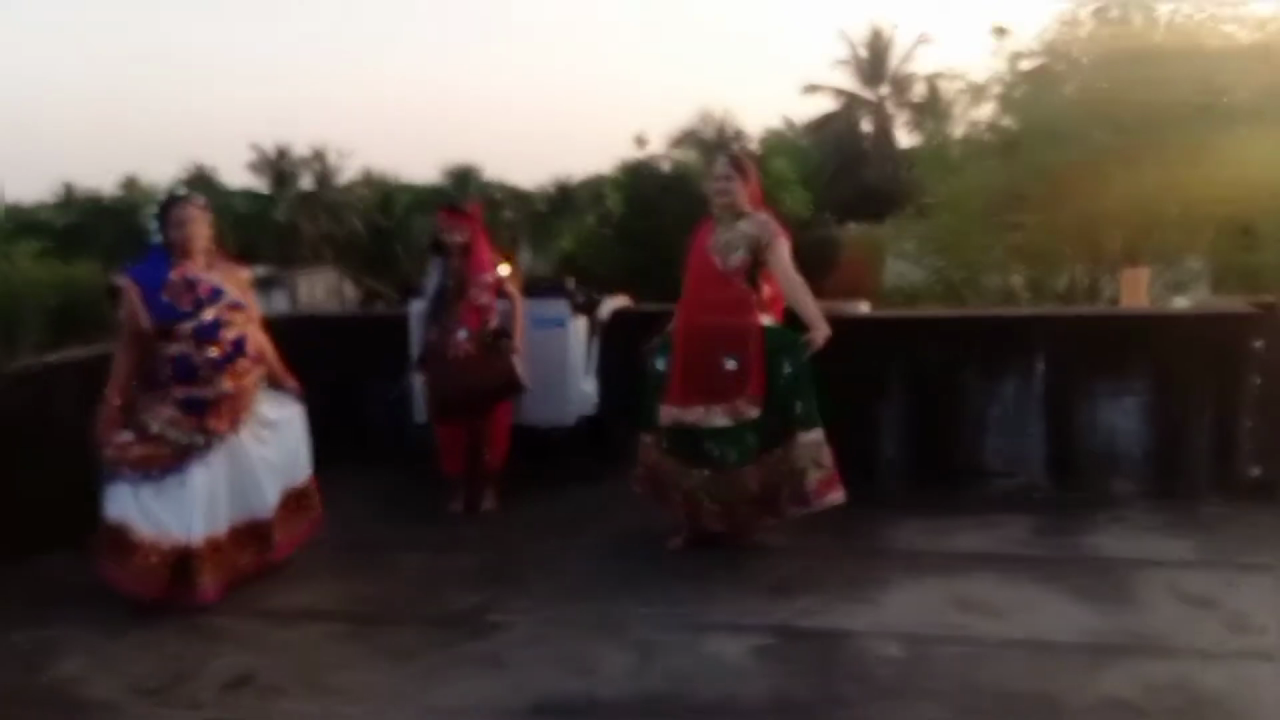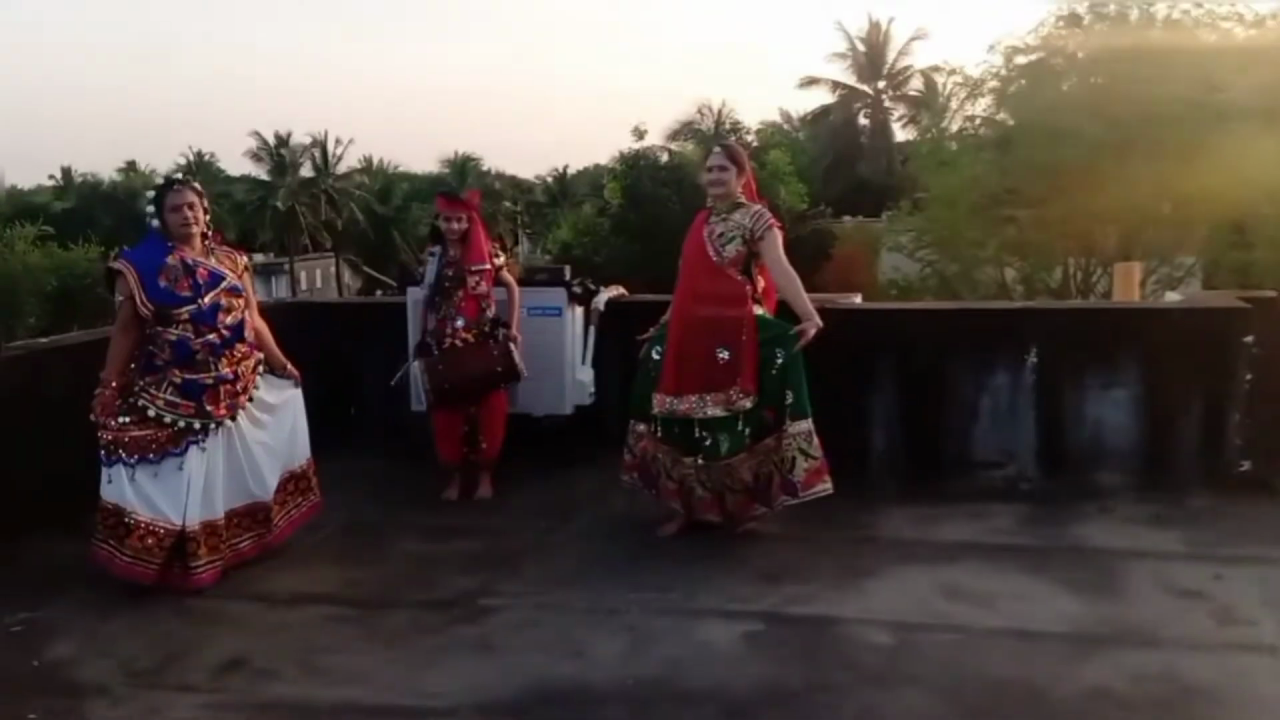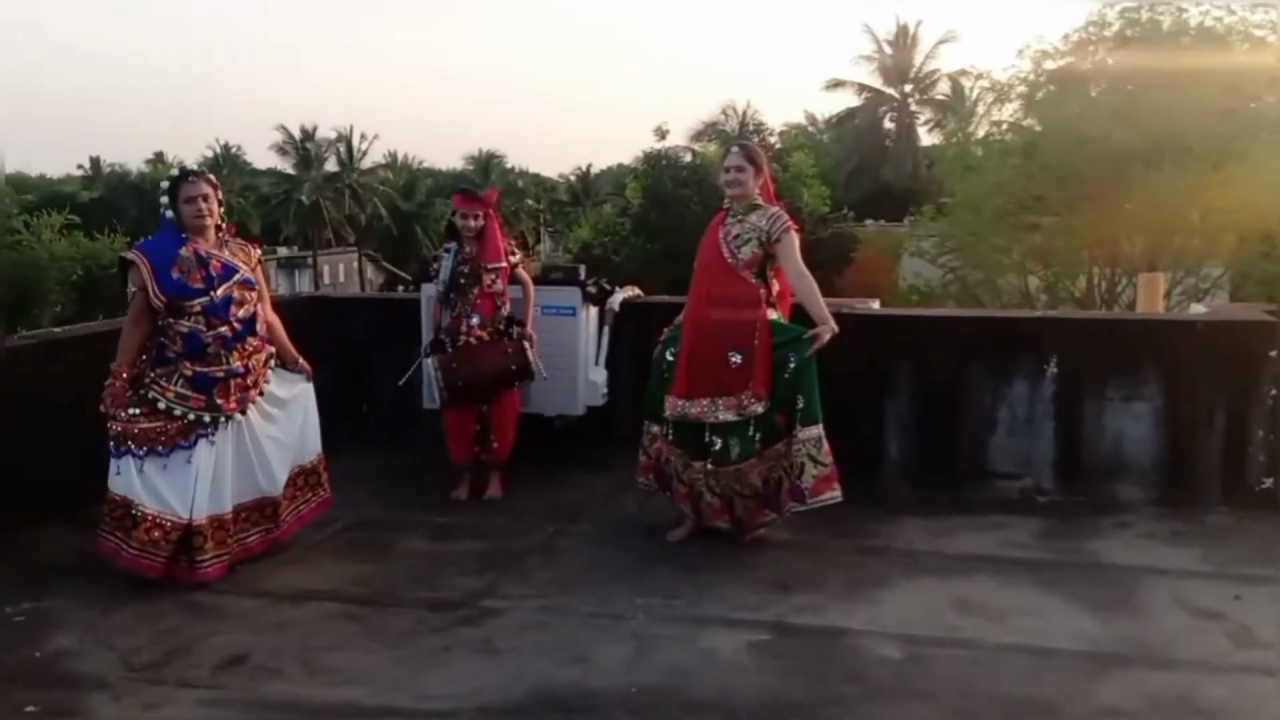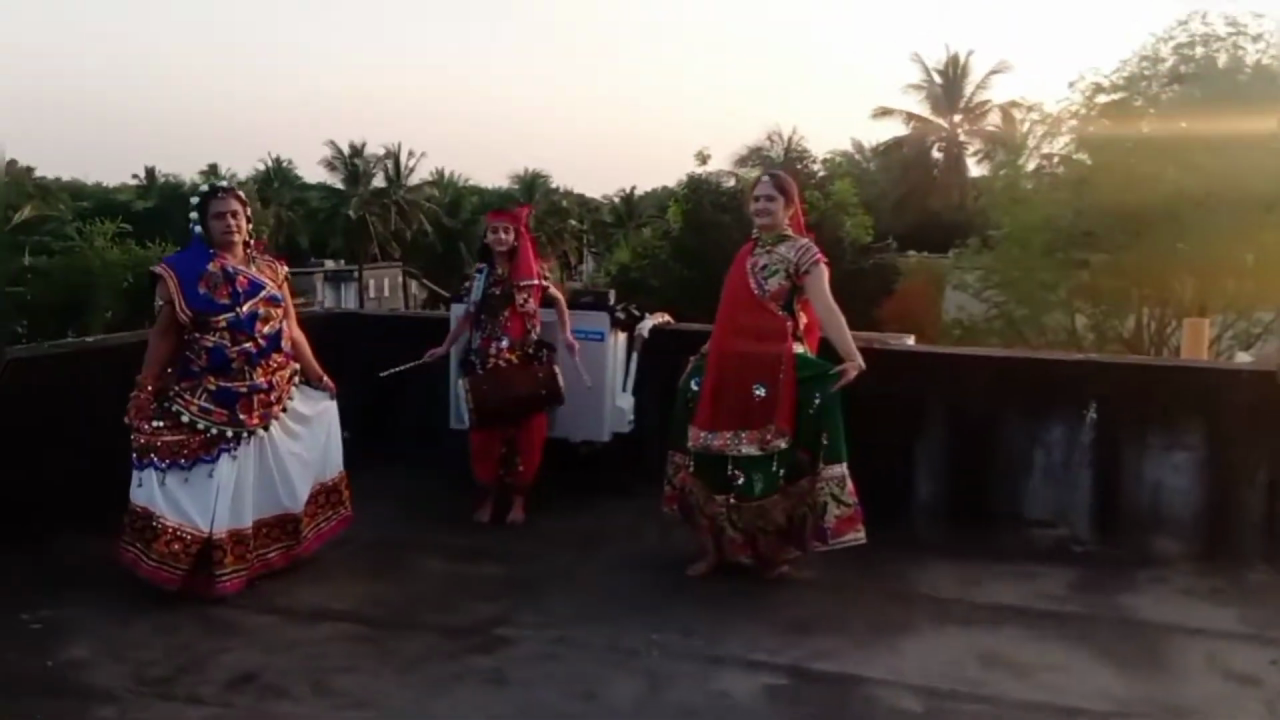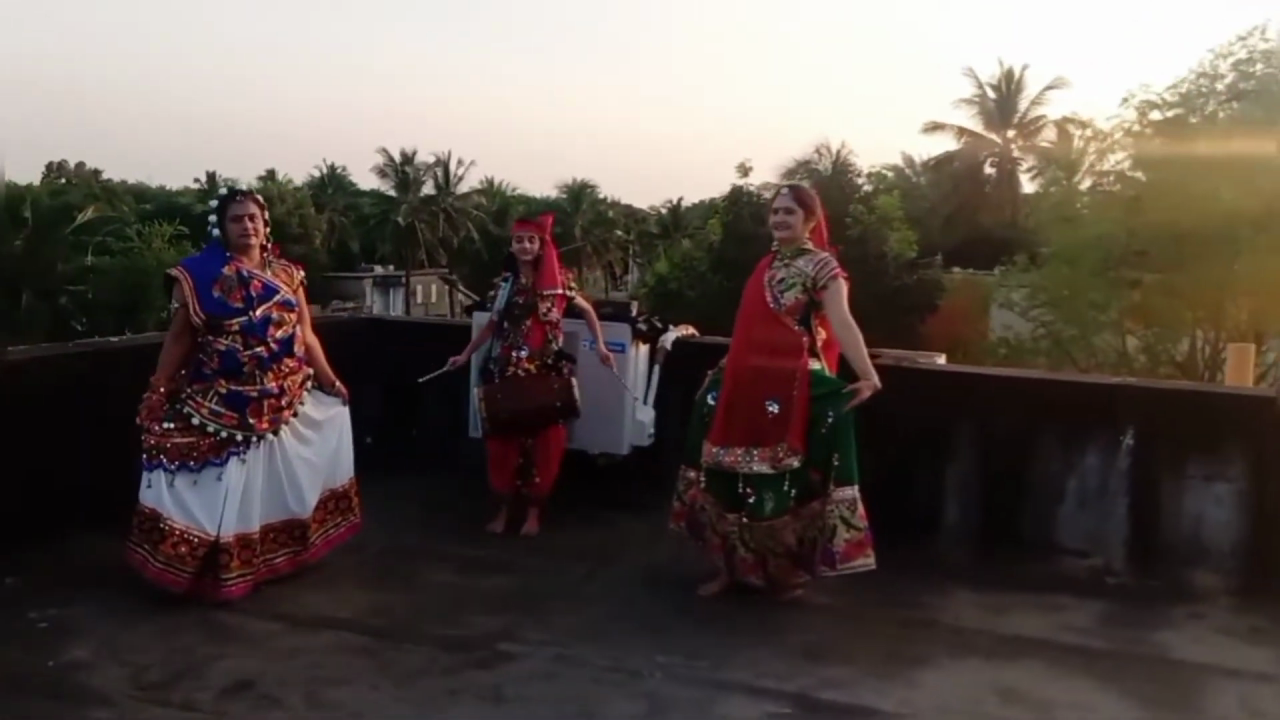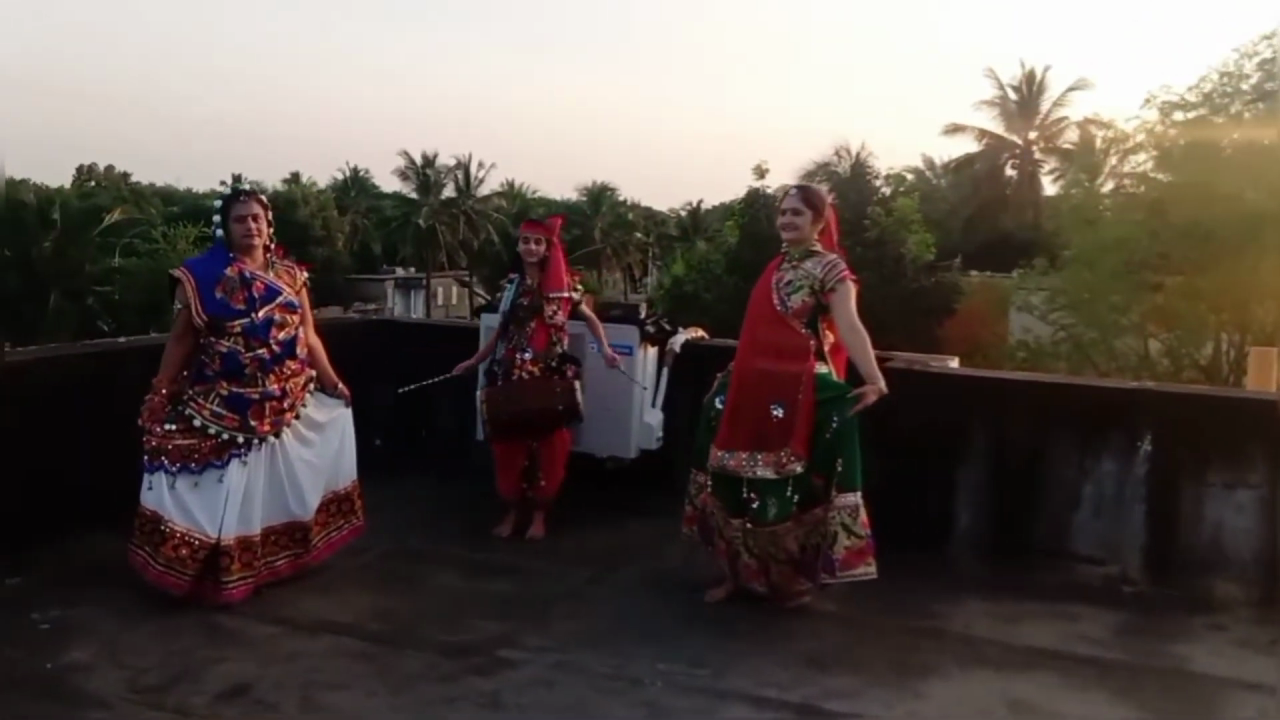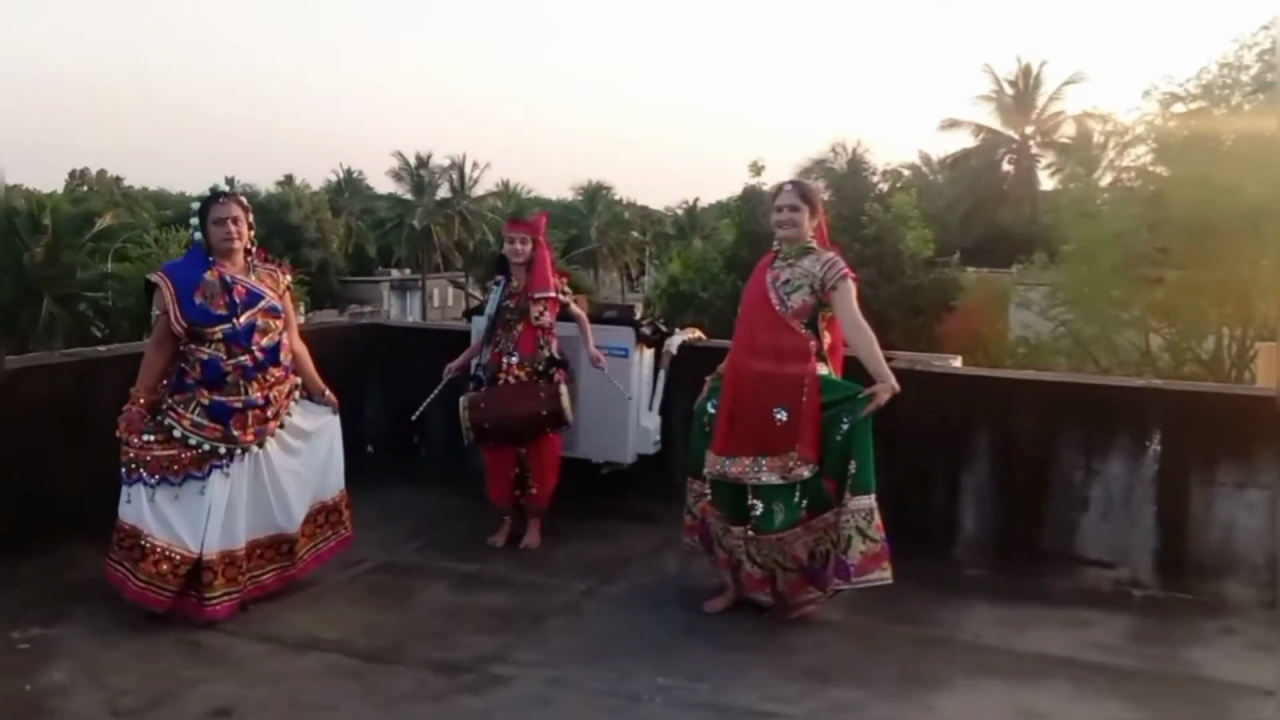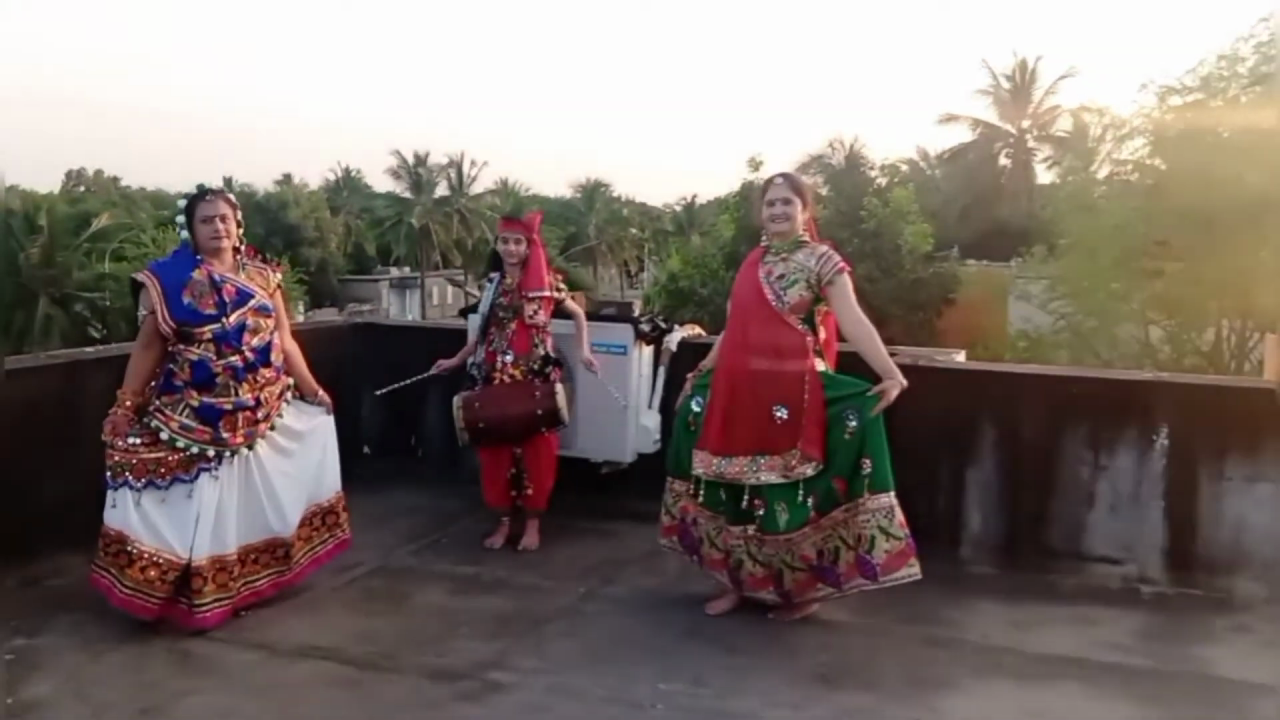
dt=0.4s
person 1, frame 1
left shoulder: (234, 276)
right shoulder: (146, 282)
left elbow: (256, 335)
right elbow: (130, 347)
left wrist: (281, 377)
right wrist: (113, 404)
left hip: (239, 404)
right hip: (177, 410)
left knee: (239, 487)
right knee: (188, 495)
left ankle: (240, 557)
right ankle: (191, 571)
person 1, frame 2
left shoulder: (231, 261)
right shoulder: (143, 266)
left elbow: (253, 320)
right elbow: (126, 330)
left wrist: (281, 364)
right wrist: (108, 390)
left hip: (235, 388)
right hip: (174, 395)
left knee: (235, 471)
right knee: (181, 478)
left ankle: (235, 542)
right ankle: (187, 556)
person 1, frame 3
left shoulder: (244, 253)
right shoulder: (156, 257)
left elbow: (265, 313)
right elbow: (138, 321)
left wrist: (292, 359)
right wrist: (119, 380)
left hip: (245, 382)
right hip: (184, 388)
left knee: (242, 467)
right knee: (191, 471)
left ankle: (241, 537)
right ankle: (194, 550)
person 1, frame 4
left shoulder: (271, 270)
right shoulder: (184, 272)
left elbow: (291, 330)
right elbow: (164, 335)
left wrist: (317, 376)
right wrist: (144, 393)
left hip: (270, 398)
right hip: (207, 402)
left knee: (263, 482)
right knee: (212, 486)
left ankle: (264, 553)
right ankle: (215, 565)
person 1, frame 5
left shoulder: (287, 274)
right shoulder: (200, 275)
left elbow: (305, 334)
right elbow: (179, 337)
left wrist: (329, 381)
right wrist: (157, 394)
left hip: (282, 402)
right hip: (220, 405)
left knee: (274, 485)
right knee: (223, 487)
left ankle: (271, 557)
right ankle: (223, 569)
person 1, frame 6
left shoulder: (290, 275)
right shoulder: (202, 276)
left elbow: (308, 336)
right elbow: (181, 339)
left wrist: (332, 383)
right wrist: (159, 396)
left hip: (284, 404)
right hip: (222, 407)
left knee: (276, 486)
right knee: (224, 489)
left ankle: (272, 562)
right ankle: (223, 572)
person 1, frame 7
left shoulder: (273, 278)
right shoulder: (181, 280)
left elbow: (292, 341)
right elbow: (161, 346)
left wrist: (318, 389)
right wrist: (138, 406)
left hip: (269, 412)
right hip: (204, 416)
left knee: (260, 498)
right knee: (208, 501)
left ankle: (255, 577)
right ankle: (205, 589)
person 1, frame 8
left shoulder: (262, 277)
right shoulder: (167, 279)
left elbow: (283, 341)
right elbow: (148, 347)
left wrist: (312, 390)
right wrist: (125, 408)
left hip: (259, 414)
right hip: (192, 419)
left knee: (250, 504)
right knee: (195, 507)
left ankle: (243, 586)
right ankle: (190, 598)
person 2, frame 1
left shoulder: (761, 226)
right shoulder: (705, 230)
left elbow: (786, 277)
left wrist: (816, 324)
right wrist: (673, 333)
left hip: (742, 342)
right hip: (698, 343)
left knee: (742, 430)
right knee: (691, 432)
left ankle: (747, 516)
right ankle: (694, 517)
person 2, frame 2
left shoulder: (756, 217)
right shoulder: (701, 220)
left elbow: (779, 269)
left wrist: (809, 316)
right wrist: (667, 324)
left hip: (736, 333)
right hip: (691, 334)
left knee: (735, 421)
right knee: (685, 422)
left ankle: (740, 504)
right ankle: (686, 505)
person 2, frame 3
left shoulder: (773, 219)
right shoulder: (718, 221)
left elbow: (796, 272)
left wrist: (825, 321)
right wrist: (681, 325)
left hip: (750, 336)
right hip: (705, 336)
left knee: (748, 425)
right knee: (696, 426)
left ankle: (751, 512)
right ankle: (697, 510)
person 2, frame 4
left shoulder: (802, 251)
right shoulder: (747, 251)
left elbow: (824, 307)
left wrist: (852, 358)
right wrist: (707, 355)
left hip: (776, 370)
right hip: (730, 368)
left knee: (772, 462)
right knee: (719, 459)
left ankle: (774, 549)
right ankle: (719, 545)
person 2, frame 5
left shoulder: (821, 265)
right shoulder: (766, 264)
left elbow: (841, 322)
left wrist: (868, 376)
right wrist: (725, 370)
left hip: (794, 386)
right hip: (747, 384)
left knee: (787, 479)
right knee: (734, 476)
left ankle: (789, 571)
right ankle: (733, 565)
person 2, frame 6
left shoulder: (830, 268)
right shoulder: (775, 267)
left elbow: (849, 327)
left wrist: (874, 379)
right wrist: (732, 375)
left hip: (800, 391)
right hip: (755, 388)
left knee: (792, 483)
right knee: (743, 479)
left ankle: (795, 577)
right ankle: (741, 571)
person 2, frame 7
left shoulder: (827, 266)
right shoulder: (765, 266)
left elbow: (853, 325)
left wrist: (884, 377)
right wrist: (719, 376)
left hip: (798, 393)
right hip: (749, 391)
left knee: (793, 486)
right knee: (739, 486)
left ankle: (798, 587)
right ankle: (740, 579)
person 2, frame 8
left shoulder: (821, 260)
right shoulder: (752, 262)
left elbow: (853, 322)
left wrist: (890, 373)
right wrist: (702, 374)
left hip: (793, 390)
right hip: (740, 390)
left knee: (793, 486)
right knee: (736, 485)
left ankle: (801, 588)
right ankle: (740, 580)
person 3, frame 1
left shoulder: (488, 264)
right shoulder: (436, 268)
left elbow: (514, 299)
right elbow: (431, 312)
left wrist: (514, 339)
right wrist: (426, 353)
left hip: (484, 354)
right hip: (447, 356)
left knee: (489, 421)
right knee: (451, 421)
left ankle: (488, 488)
right ankle: (457, 488)
person 3, frame 2
left shoulder: (485, 252)
right shoulder: (433, 256)
left elbow: (511, 286)
right elbow: (428, 302)
left wrist: (512, 328)
right wrist: (423, 341)
right hip: (444, 345)
left knee: (486, 408)
right knee: (448, 410)
left ankle: (485, 475)
right ankle: (454, 476)
person 3, frame 3
left shoulder: (501, 250)
right shoulder: (448, 253)
left elbow: (526, 283)
right elbow: (441, 298)
left wrist: (527, 325)
right wrist: (435, 337)
left hip: (496, 340)
right hip: (458, 342)
left knee: (498, 408)
right knee: (460, 408)
left ankle: (495, 476)
right ankle: (464, 476)
person 3, frame 4
left shoulder: (532, 271)
right shoulder: (480, 274)
left elbow: (557, 299)
right elbow: (470, 316)
left wrist: (566, 335)
right wrist: (445, 347)
left hip: (525, 363)
right hip: (486, 362)
left knee: (524, 430)
right knee: (486, 429)
left ankle: (518, 500)
right ankle: (488, 498)
person 3, frame 5
left shoulder: (557, 281)
right shoulder: (504, 283)
left elbow: (587, 311)
right elbow: (492, 325)
left wrist: (600, 346)
right wrist: (465, 355)
left hip: (546, 372)
right hip: (507, 371)
left knee: (543, 441)
right knee: (504, 440)
left ankle: (534, 511)
right ankle: (504, 508)
person 3, frame 6
left shoulder: (563, 284)
right shoulder: (511, 284)
left elbow: (589, 318)
right elbow: (503, 330)
left wrist: (606, 350)
right wrist: (475, 360)
left hip: (550, 374)
right hip: (511, 372)
left knee: (548, 443)
right knee: (509, 442)
left ankle: (539, 514)
right ankle: (511, 511)
person 3, frame 7
left shoulder: (551, 284)
right shoulder: (498, 286)
left elbow: (579, 316)
left wrist: (590, 350)
right wrist: (462, 361)
left hip: (540, 377)
right hip: (501, 376)
left knee: (538, 450)
right knee: (501, 447)
left ankle: (534, 523)
right ankle: (505, 520)
person 3, frame 8
left shoulder: (546, 282)
right shoulder: (492, 283)
left elbow: (577, 314)
left wrist: (584, 352)
right wrist: (458, 359)
left hip: (535, 377)
right hip: (495, 376)
left knee: (534, 448)
right knee: (496, 448)
left ankle: (532, 524)
right ankle: (503, 521)
